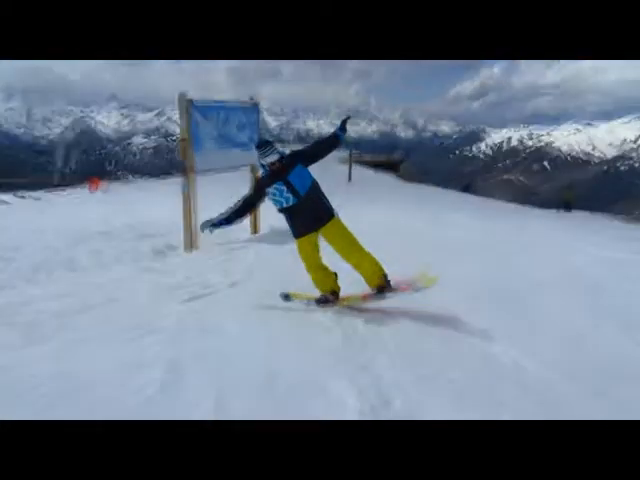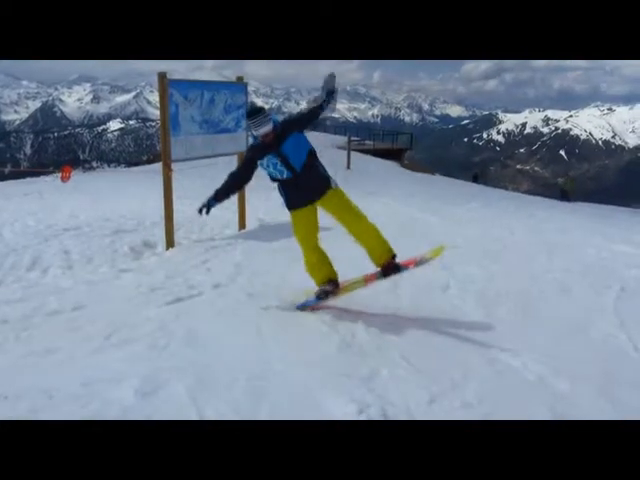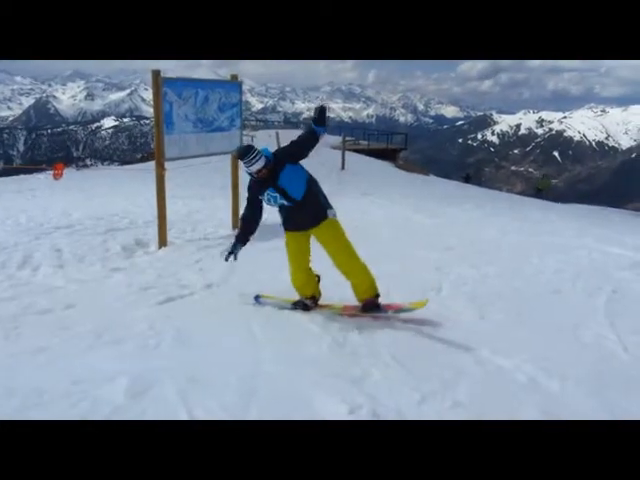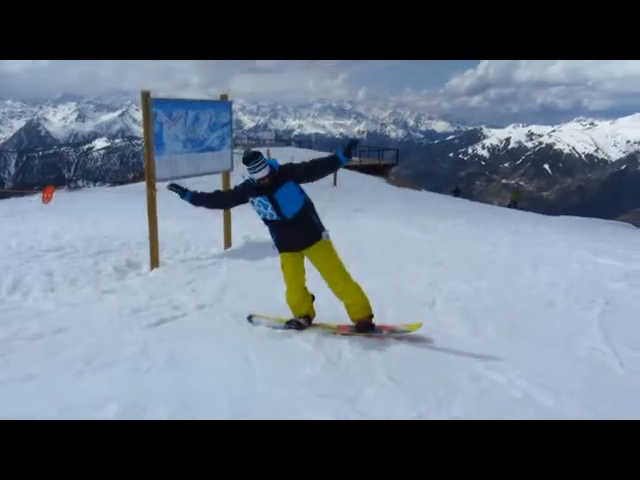
dt=1s
person 1, frame 1
left shoulder: (295, 160)
right shoulder: (264, 183)
left elbow: (320, 148)
right elbow: (246, 205)
left wrist: (339, 132)
right wrist: (219, 221)
left hip: (323, 215)
right hip: (301, 227)
left knee: (351, 250)
right knee: (312, 264)
left ankle: (379, 282)
right ankle: (330, 291)
person 1, frame 2
left shoulder: (290, 127)
right shoulder: (255, 153)
left elbow: (312, 112)
right elbow: (238, 178)
left wrist: (327, 95)
right wrist: (214, 199)
left hip: (321, 186)
right hip: (296, 201)
left knee: (355, 221)
right knee: (307, 243)
left ankle: (386, 260)
right ankle: (327, 282)
person 1, frame 3
left shoulder: (283, 158)
right shoulder: (255, 187)
left elbow: (304, 143)
right elbow: (250, 217)
left wrist: (317, 126)
right wrist: (238, 242)
left hip: (318, 213)
right hip: (293, 224)
left knee: (344, 257)
right knee: (297, 266)
left ankle: (368, 296)
right ankle: (309, 295)
person 1, frame 4
left shoulder: (287, 173)
right shoulder: (249, 190)
left elbow: (316, 169)
right elbow: (221, 199)
left wrist: (342, 157)
right wrist: (189, 196)
left hip: (311, 234)
right hip: (286, 243)
left knee: (337, 278)
right knee: (294, 285)
left ankle: (362, 316)
right ankle: (303, 314)
